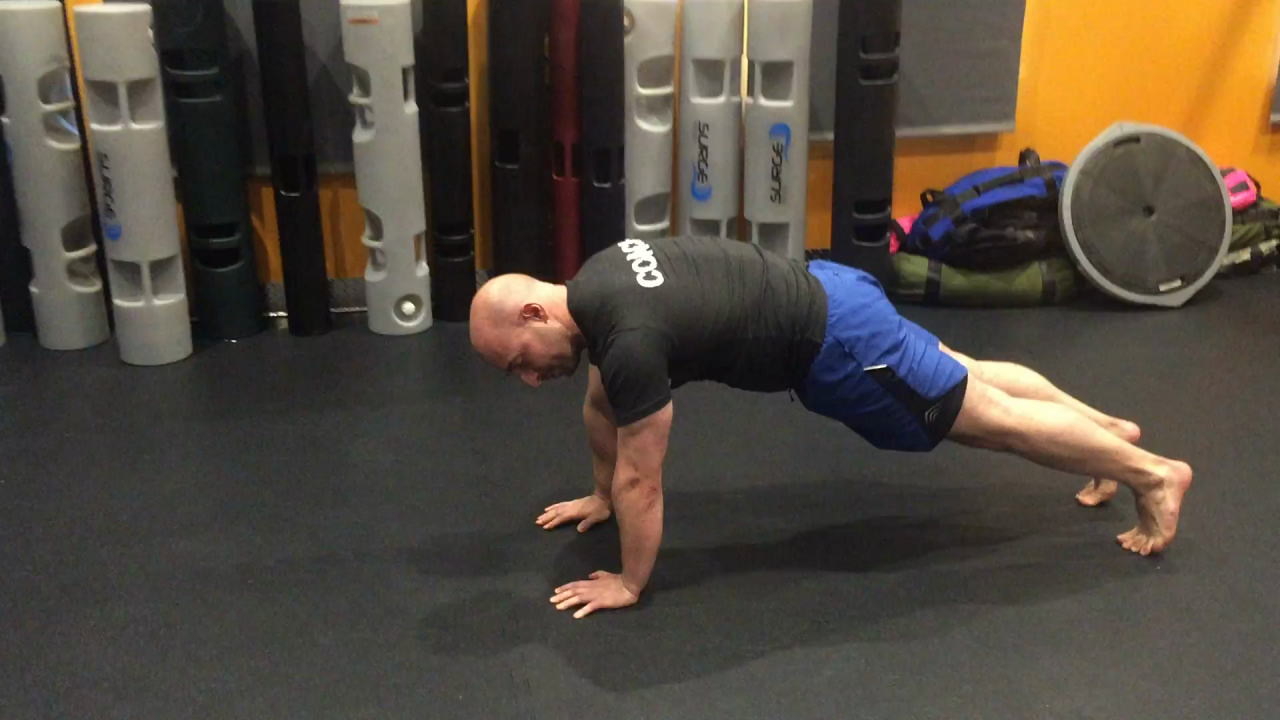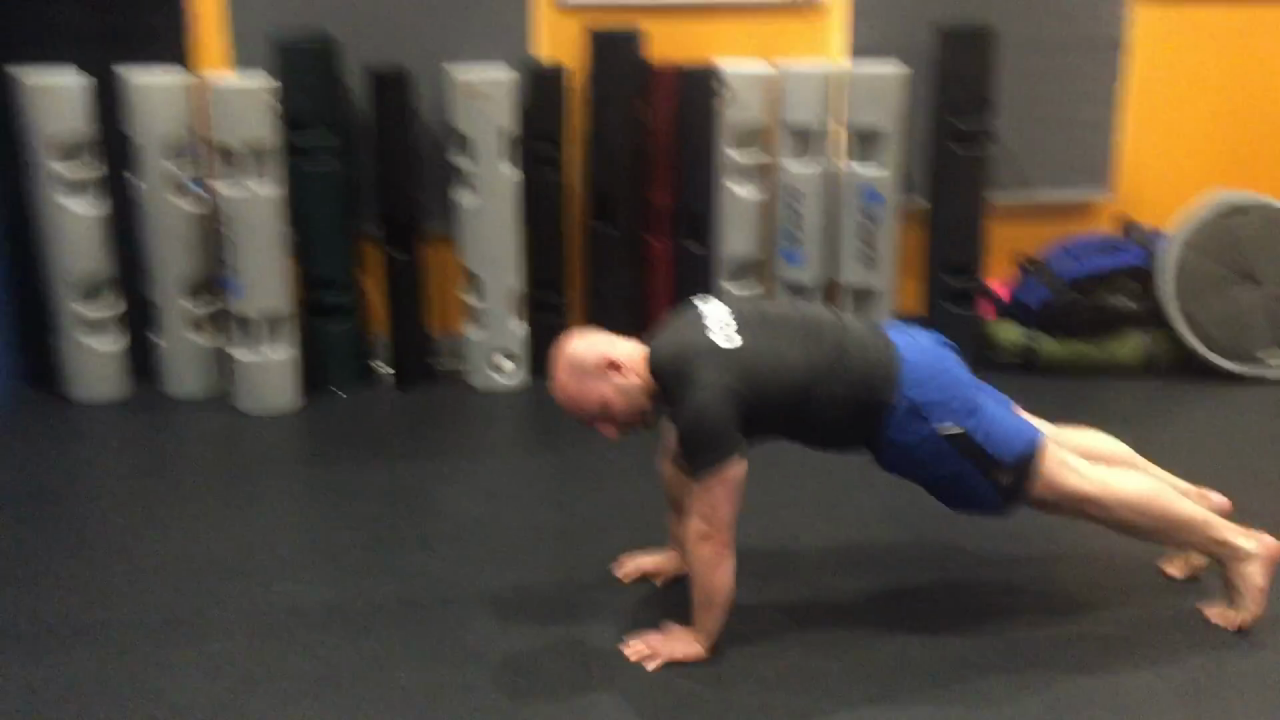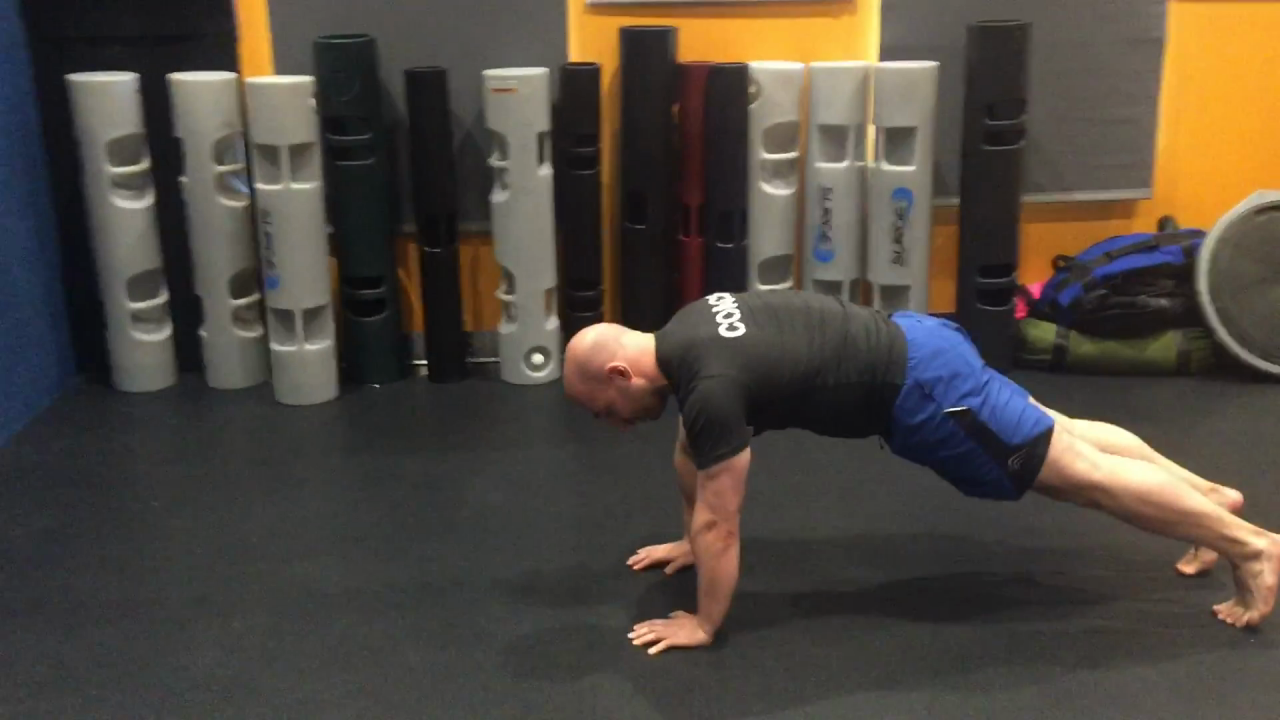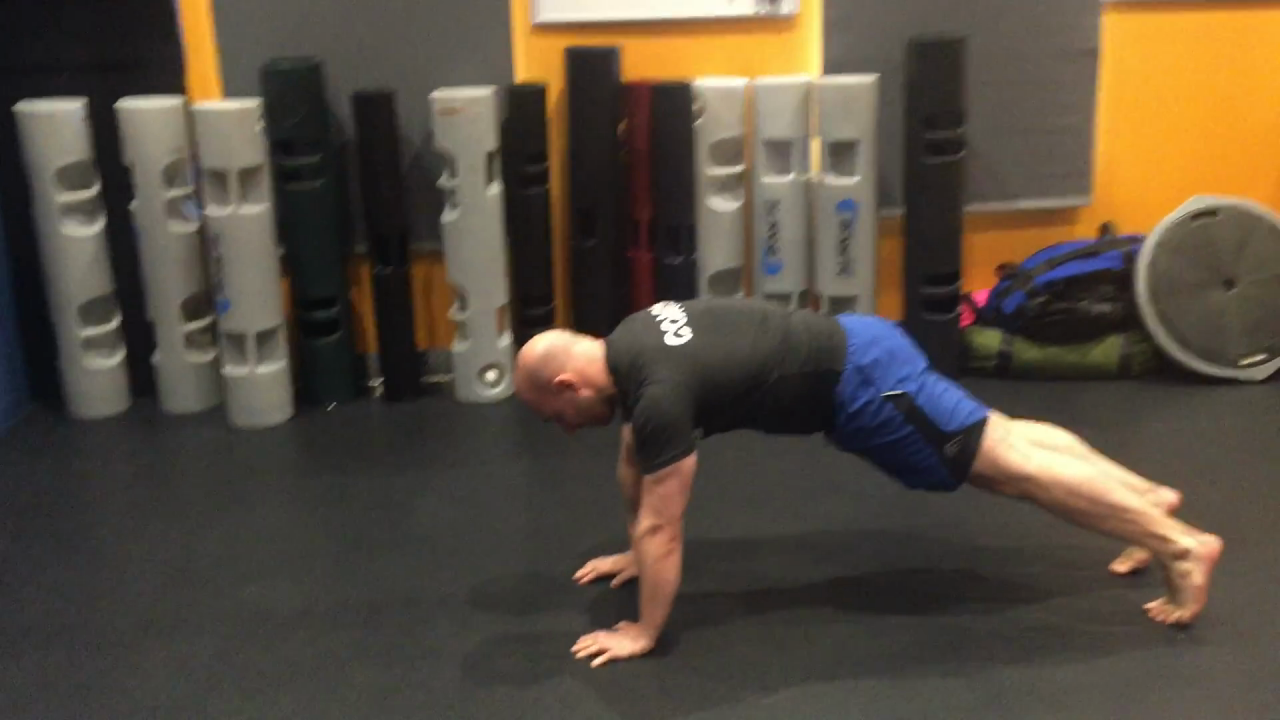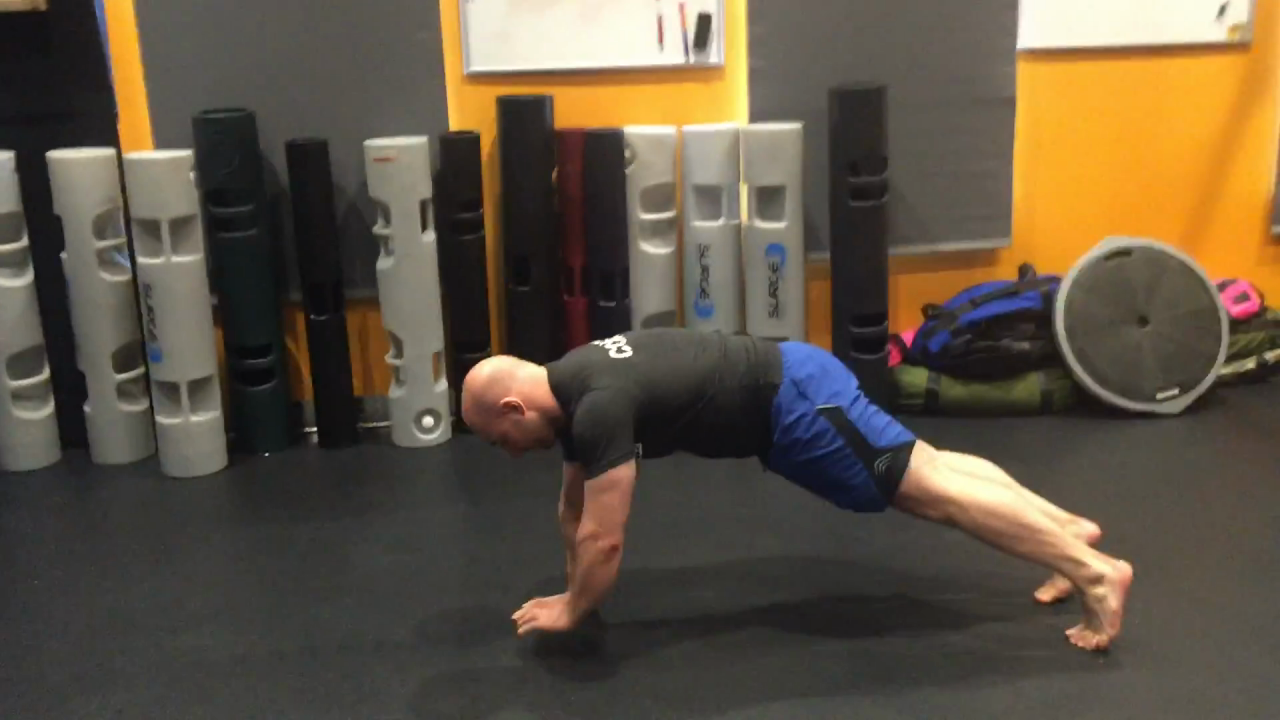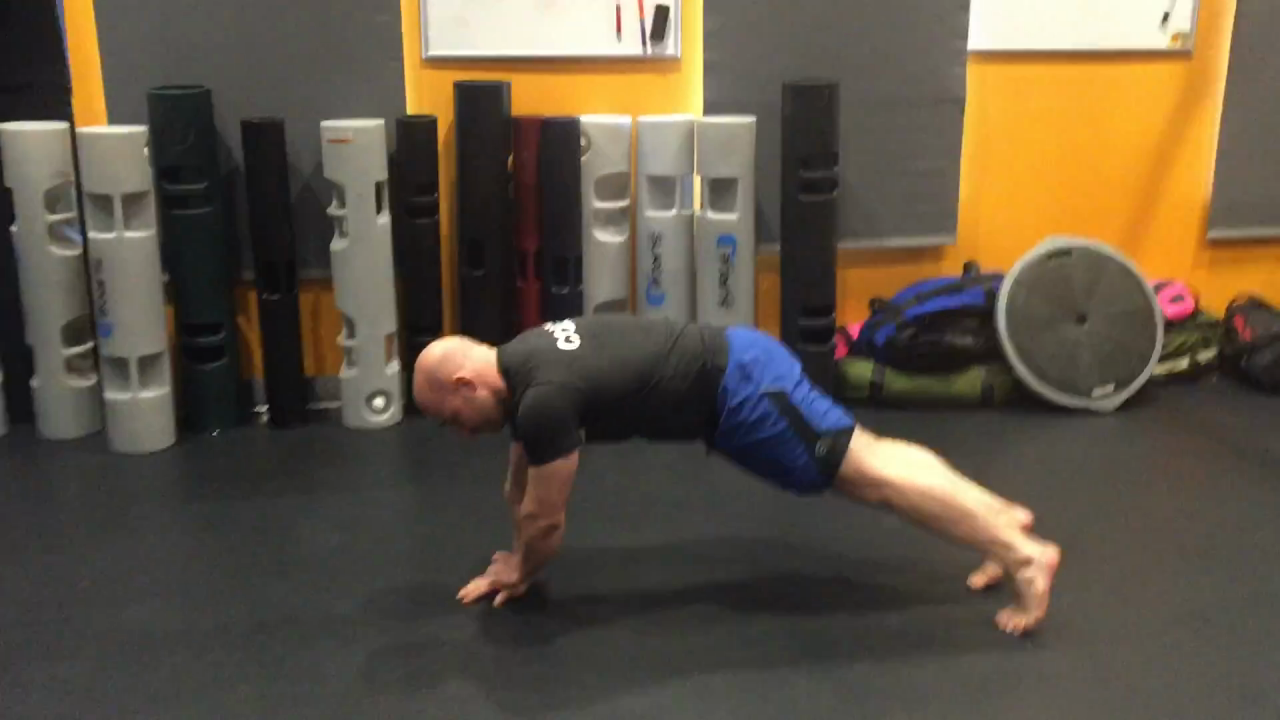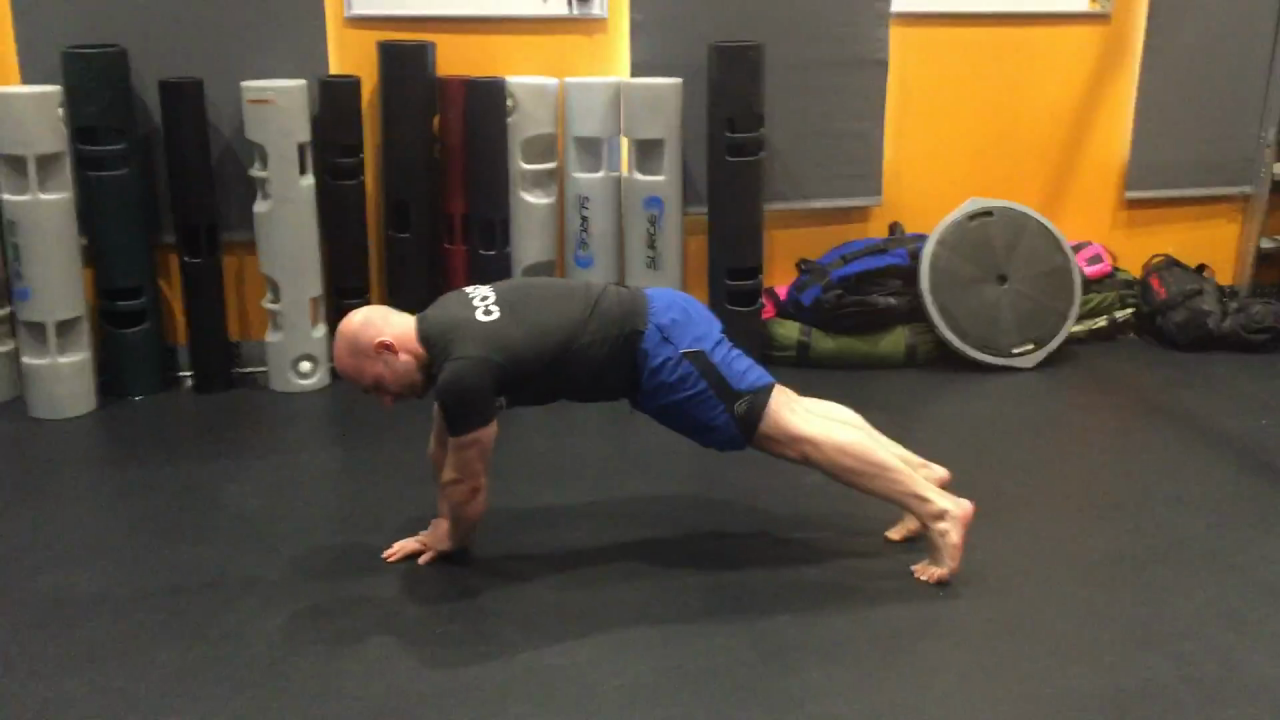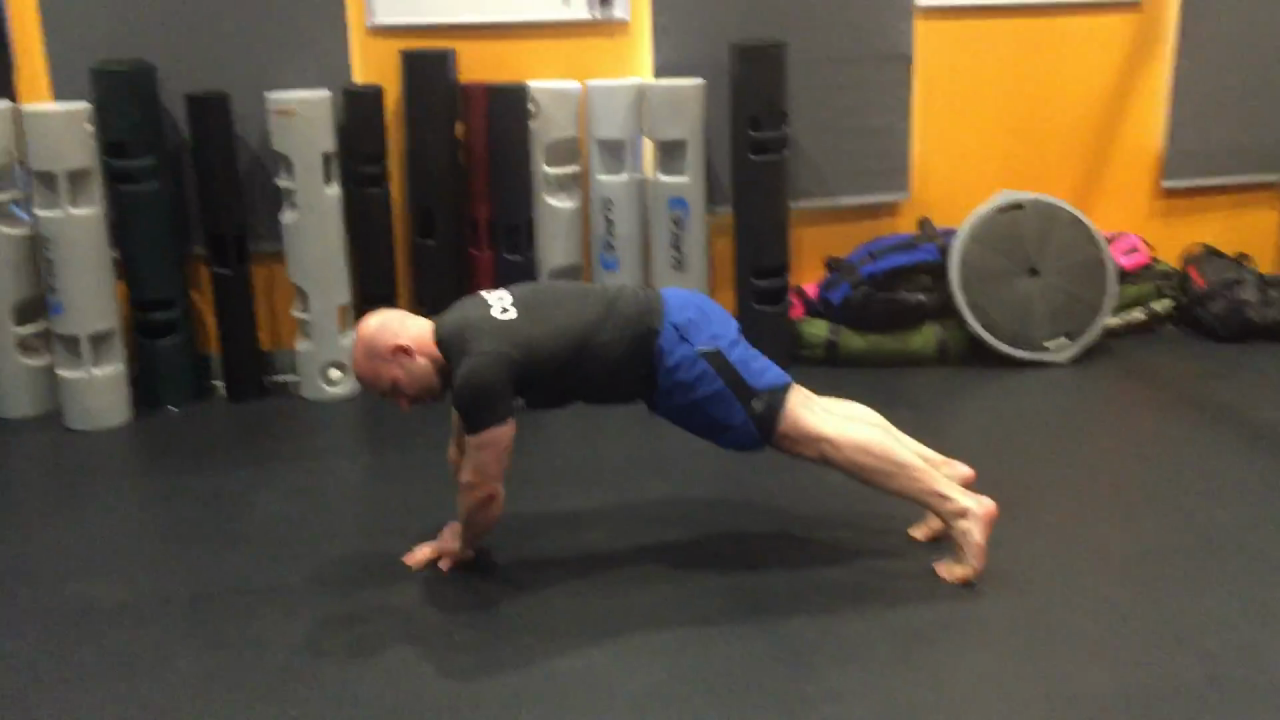
dt=0.3s
person 1, frame 1
left shoulder: (629, 336)
right shoulder: (592, 286)
left elbow: (641, 477)
right elbow: (601, 409)
left wrist: (630, 584)
right wrist: (602, 497)
left hip: (836, 345)
right hip: (822, 292)
left knee: (988, 419)
right knee: (968, 378)
left ankle: (1154, 475)
right ankle: (1110, 428)
person 1, frame 2
left shoulder: (702, 391)
right shoulder: (672, 342)
left elbow: (713, 530)
right elbow: (677, 463)
left wrist: (699, 637)
right wrist: (674, 552)
left hip: (908, 407)
right hip: (898, 355)
left knee: (1062, 481)
right knee: (1046, 441)
right ankle: (1199, 499)
person 1, frame 3
left shoulder: (710, 384)
right shoulder: (684, 338)
left elbow: (720, 521)
right elbow: (692, 458)
left wrist: (704, 624)
right wrist: (689, 540)
left hip: (921, 389)
right hip: (911, 345)
left knee: (1074, 471)
right knee: (1059, 434)
right ankle: (1212, 495)
person 1, frame 4
left shoulder: (658, 389)
right shoulder: (626, 349)
left elbow: (661, 524)
right elbow: (633, 466)
left wrist: (643, 633)
right wrist: (633, 554)
left hip: (857, 380)
right hip: (849, 350)
left knee: (1006, 463)
right knee: (1001, 435)
left ankle: (1181, 544)
right ankle: (1150, 496)
person 1, frame 5
left shoulder: (599, 406)
right shoulder: (568, 390)
left elbow: (604, 538)
right elbow: (573, 507)
left wrist: (573, 612)
right wrist: (570, 587)
left hip: (794, 401)
right hip: (785, 390)
left knee: (930, 488)
right knee: (926, 465)
left ankle: (1096, 572)
right ankle: (1072, 528)
person 1, frame 6
left shoulder: (544, 395)
right shoulder: (518, 369)
left elbow: (543, 516)
right elbow: (521, 485)
left wrist: (522, 571)
right wrist: (515, 566)
left hip: (738, 387)
right hip: (730, 370)
left knee: (866, 471)
right knee: (872, 453)
left ankle: (1023, 555)
right ankle: (1006, 517)
person 1, frame 7
left shoulder: (463, 366)
right shoulder: (438, 325)
left elbow: (467, 483)
right elbow: (445, 441)
left wrist: (450, 536)
right wrist: (444, 520)
left hip: (659, 348)
right hip: (653, 323)
left knee: (788, 429)
right knee: (786, 410)
left ankle: (938, 508)
right ankle: (923, 473)
person 1, frame 8
left shoulder: (478, 365)
right shoulder: (457, 329)
left elbow: (485, 487)
right elbow: (465, 450)
left wrist: (462, 543)
right wrist: (463, 526)
left hip: (675, 350)
right hip: (670, 325)
left knee: (806, 429)
right knee: (807, 410)
left ankle: (960, 507)
right ankle: (945, 472)
